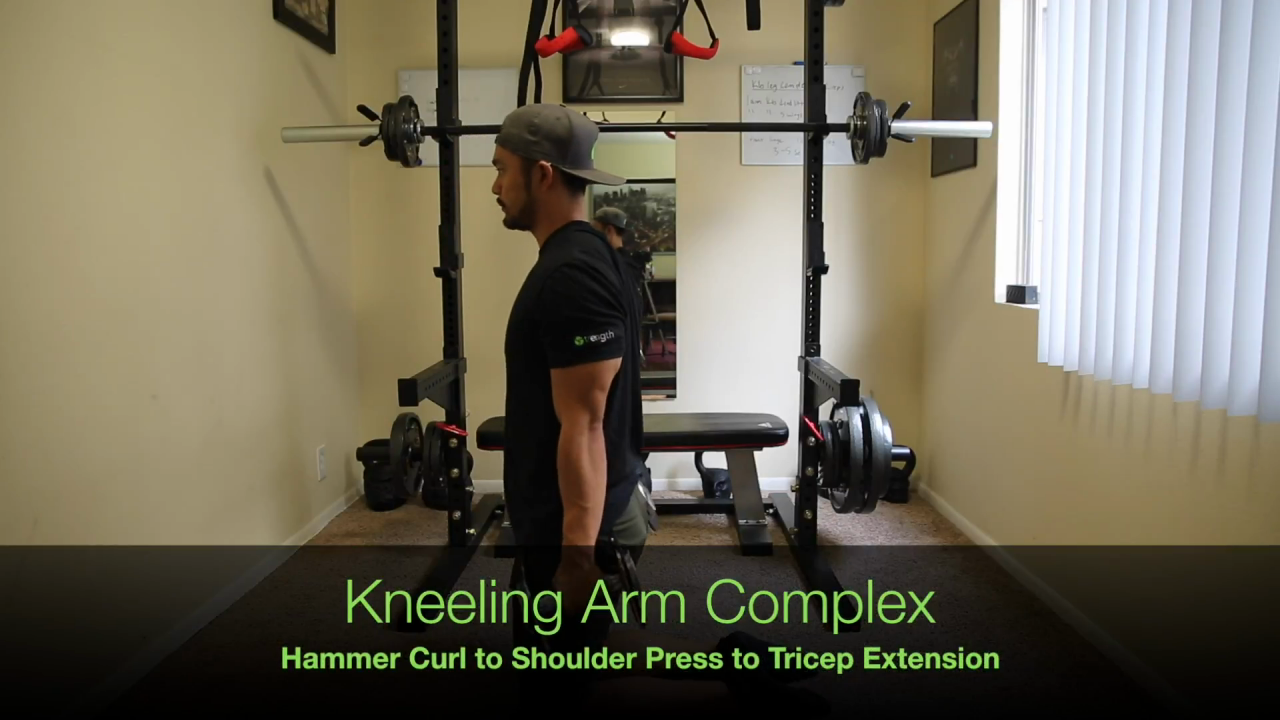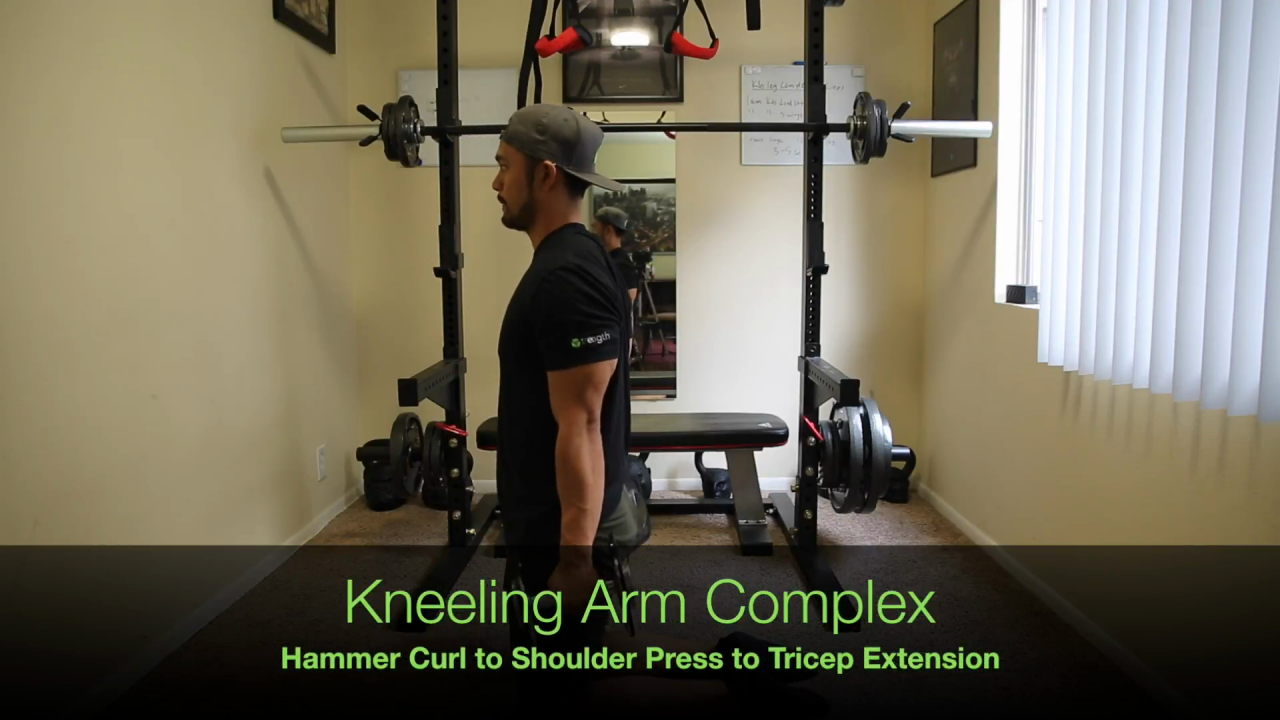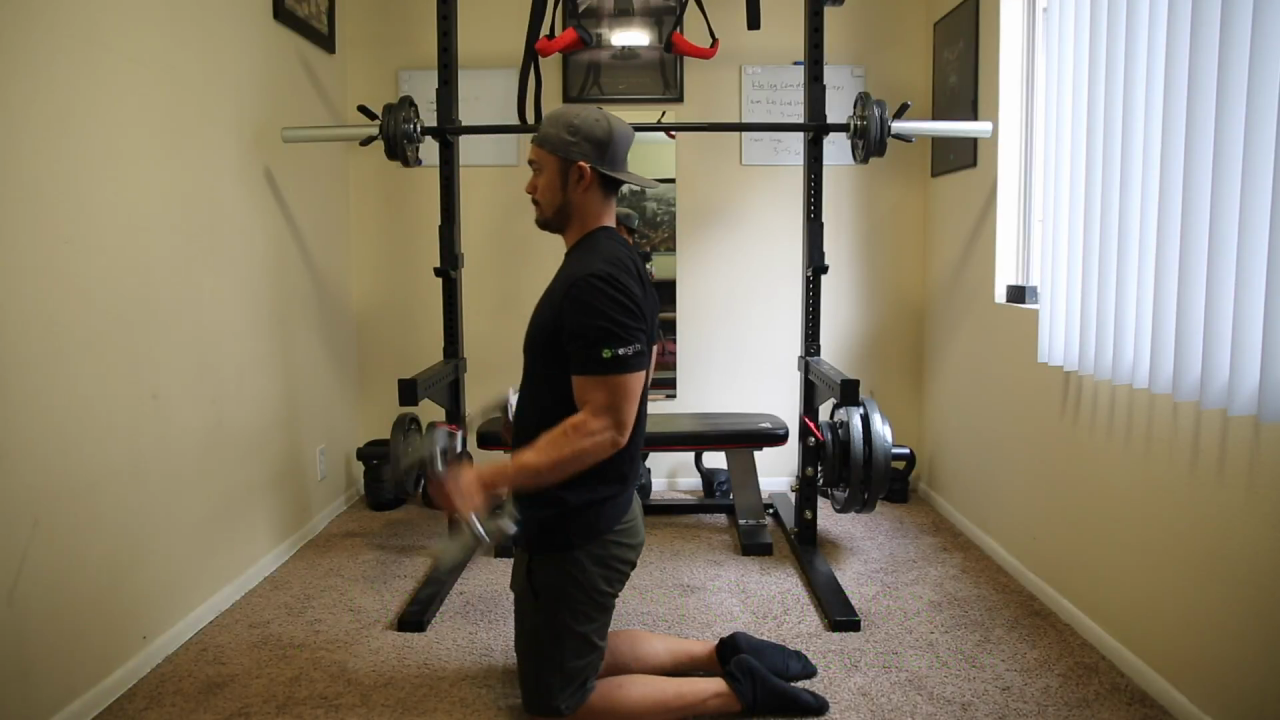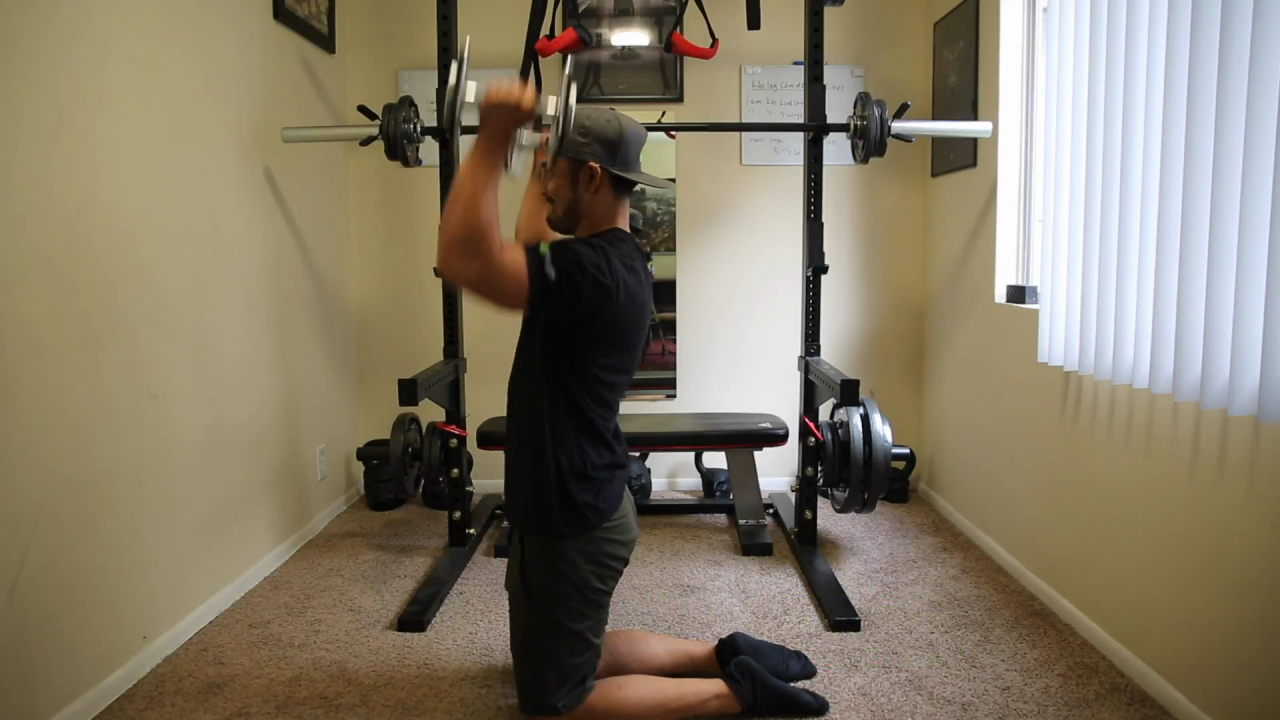
dt=1s
person 1, frame 1
left shoulder: (570, 277)
right shoulder: (575, 260)
left elbow: (583, 427)
left wrist: (578, 556)
left hip: (581, 528)
right hip: (565, 520)
right knee: (588, 653)
right ankle: (729, 659)
person 1, frame 2
left shoulder: (565, 279)
right shoulder: (572, 263)
left elbow: (580, 426)
left wrist: (576, 557)
left hip: (565, 529)
right hip: (560, 520)
right knee: (585, 652)
right ankle: (727, 657)
person 1, frame 3
left shoulder: (597, 281)
right shoulder: (603, 264)
left elbow: (606, 425)
right elbow: (626, 376)
left wrist: (489, 481)
right wrist: (516, 457)
left hip: (577, 527)
right hip: (582, 514)
right knee: (576, 650)
right ankle: (723, 654)
person 1, frame 4
left shoulder: (592, 270)
right shoulder: (610, 258)
left elbow: (463, 257)
right elbow: (530, 247)
left wrist: (491, 143)
right wrist: (539, 156)
left hip: (568, 522)
right hip: (581, 506)
right knee: (573, 654)
right ankle: (725, 655)
